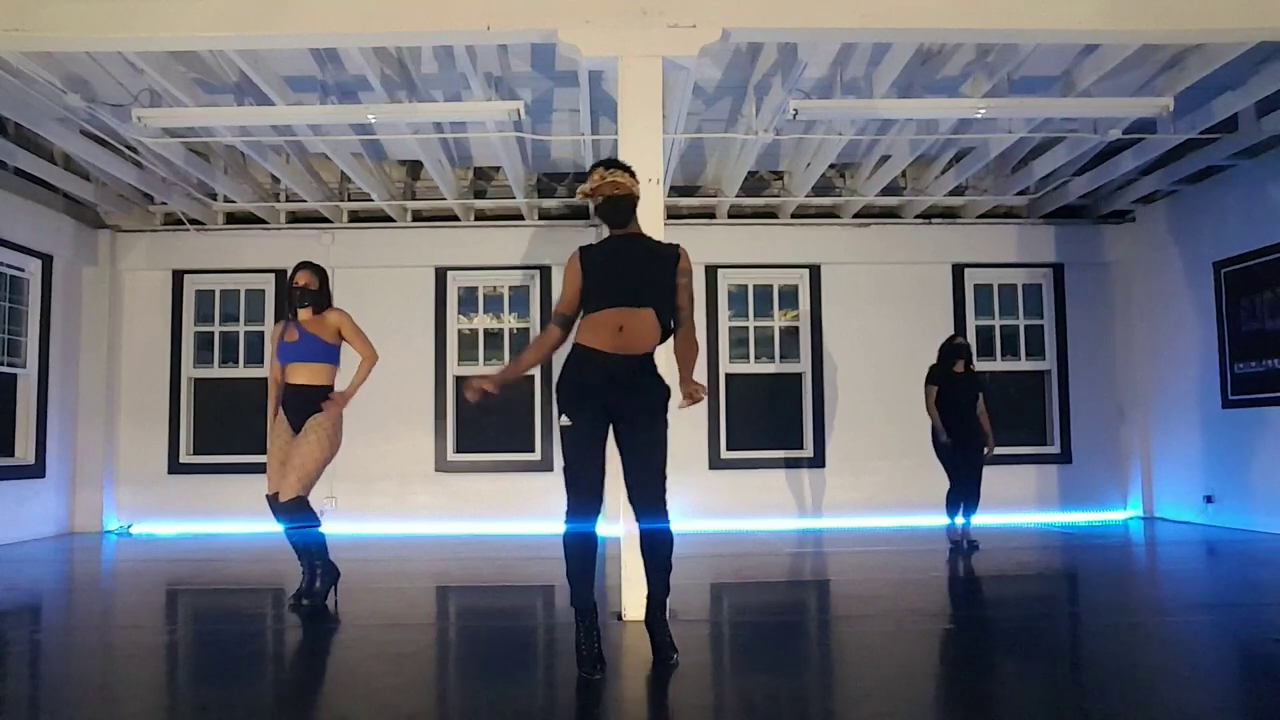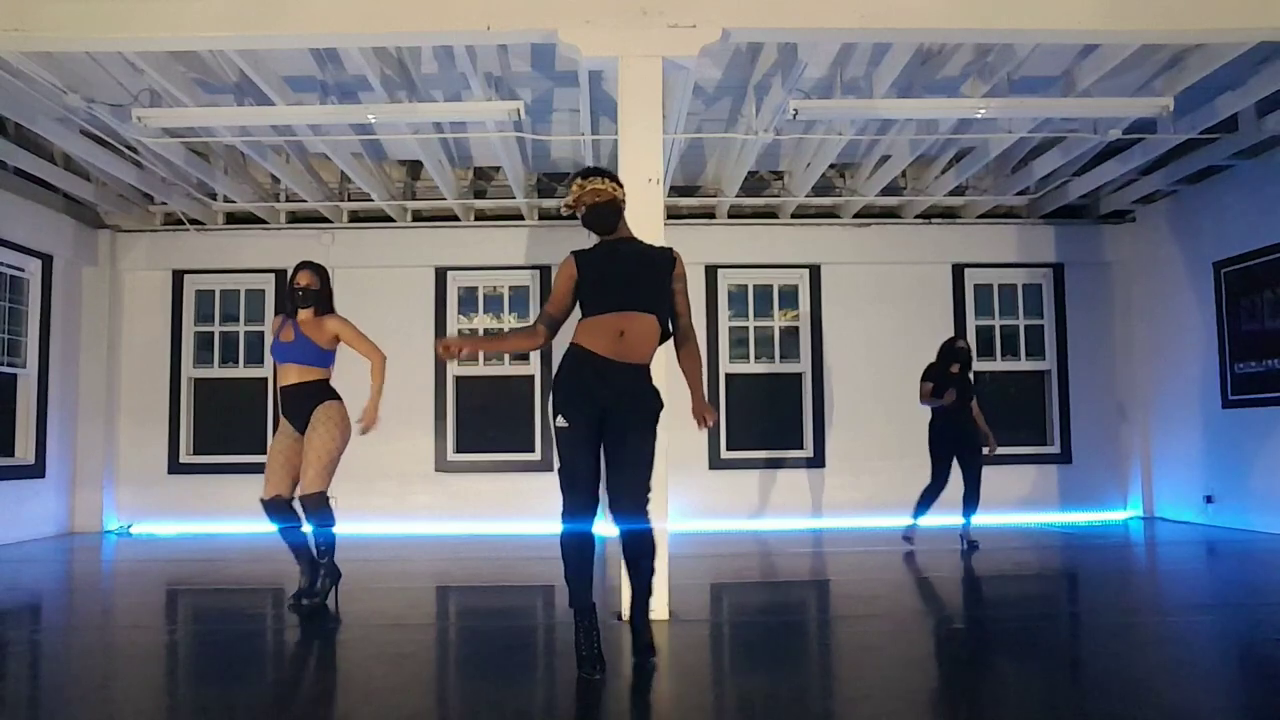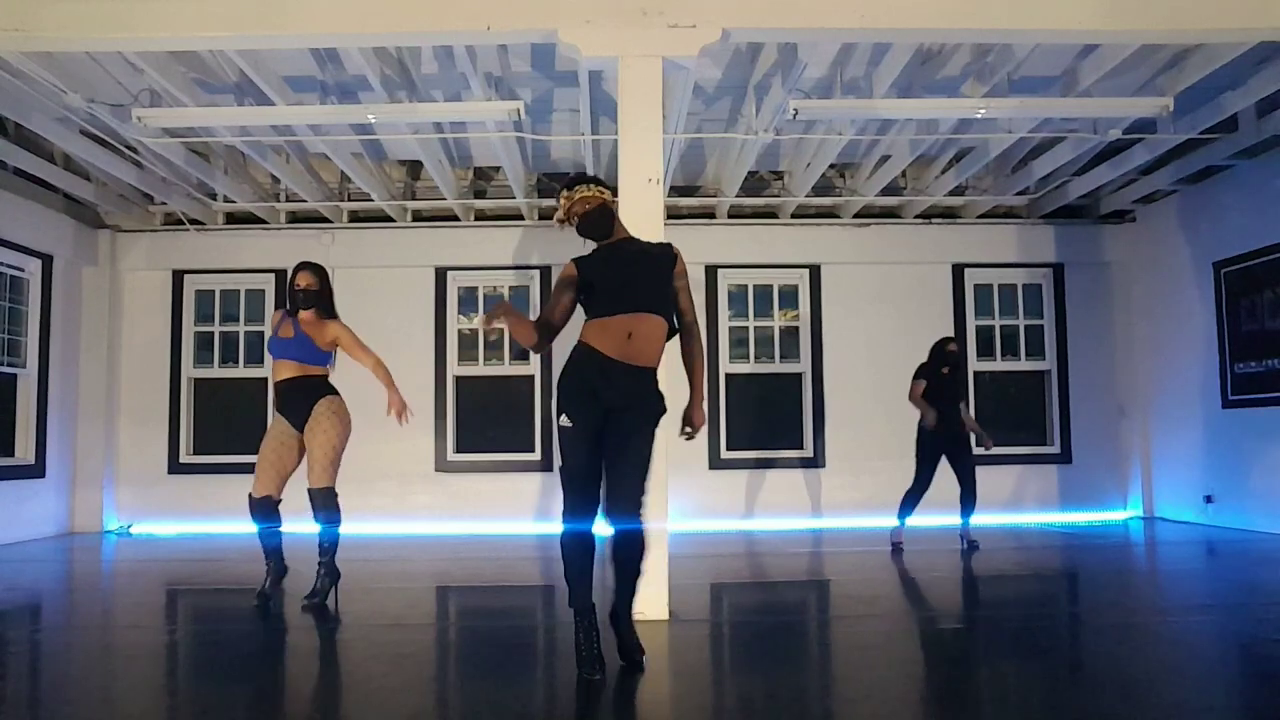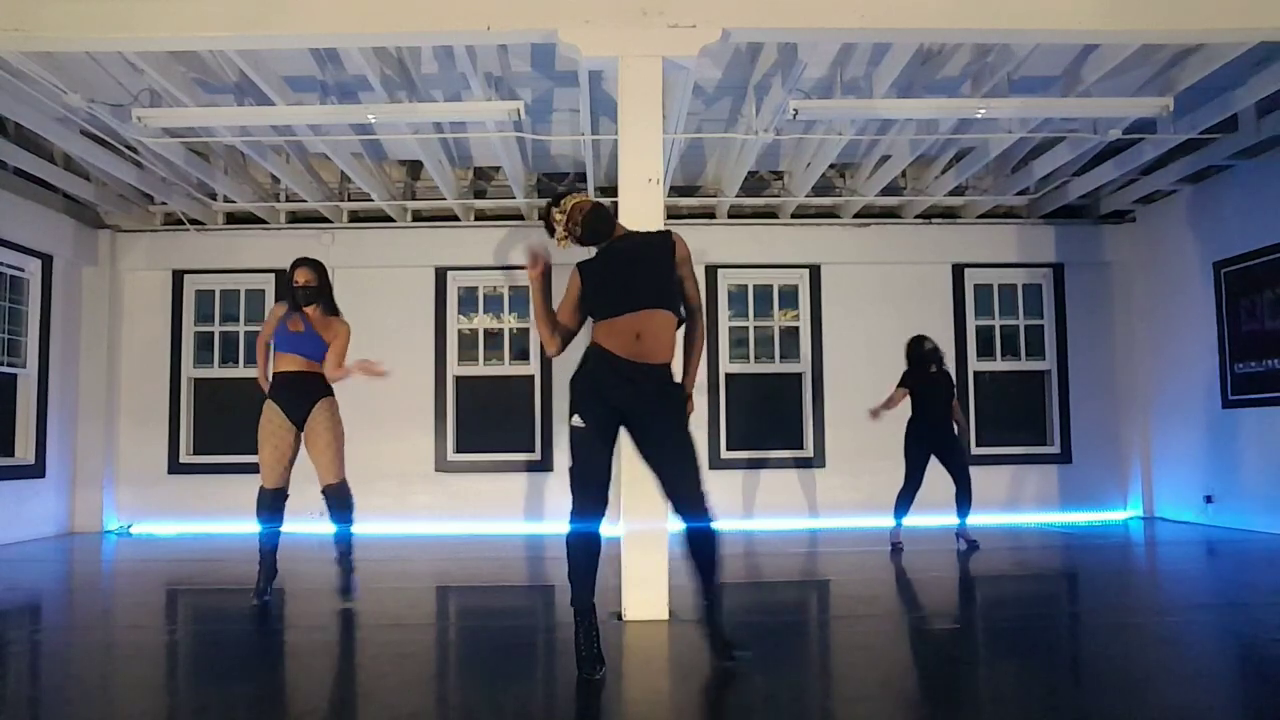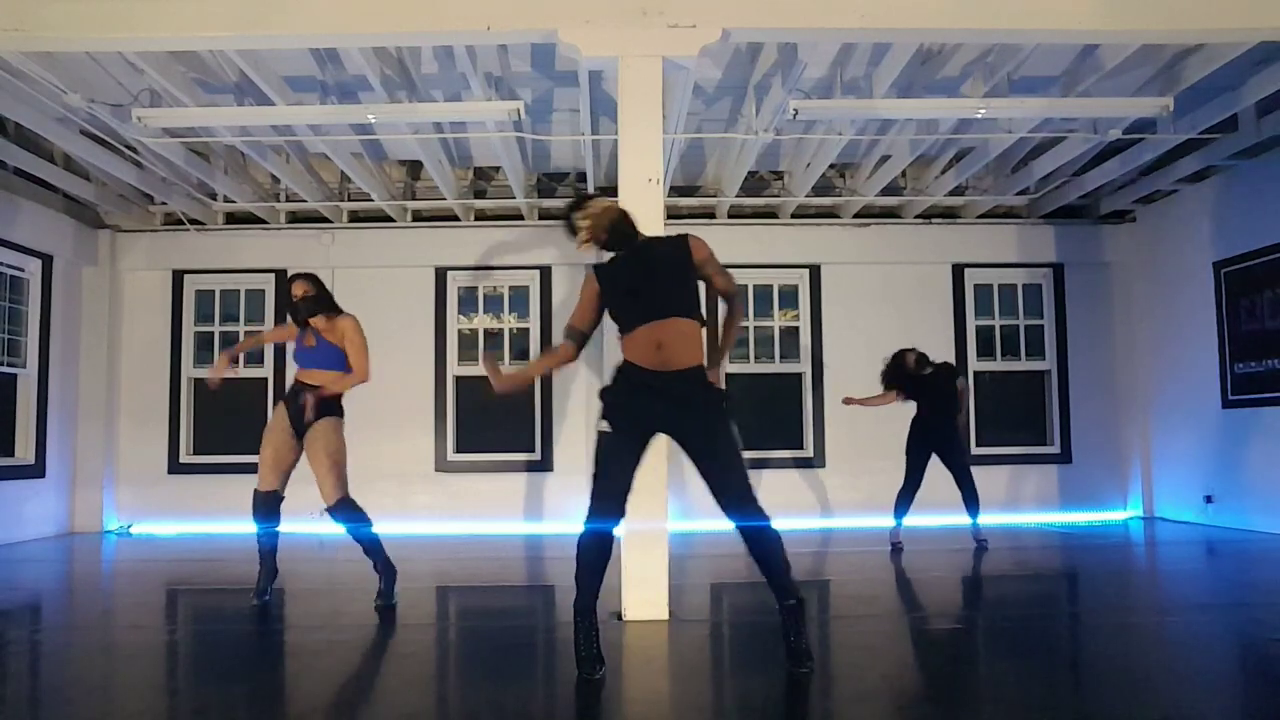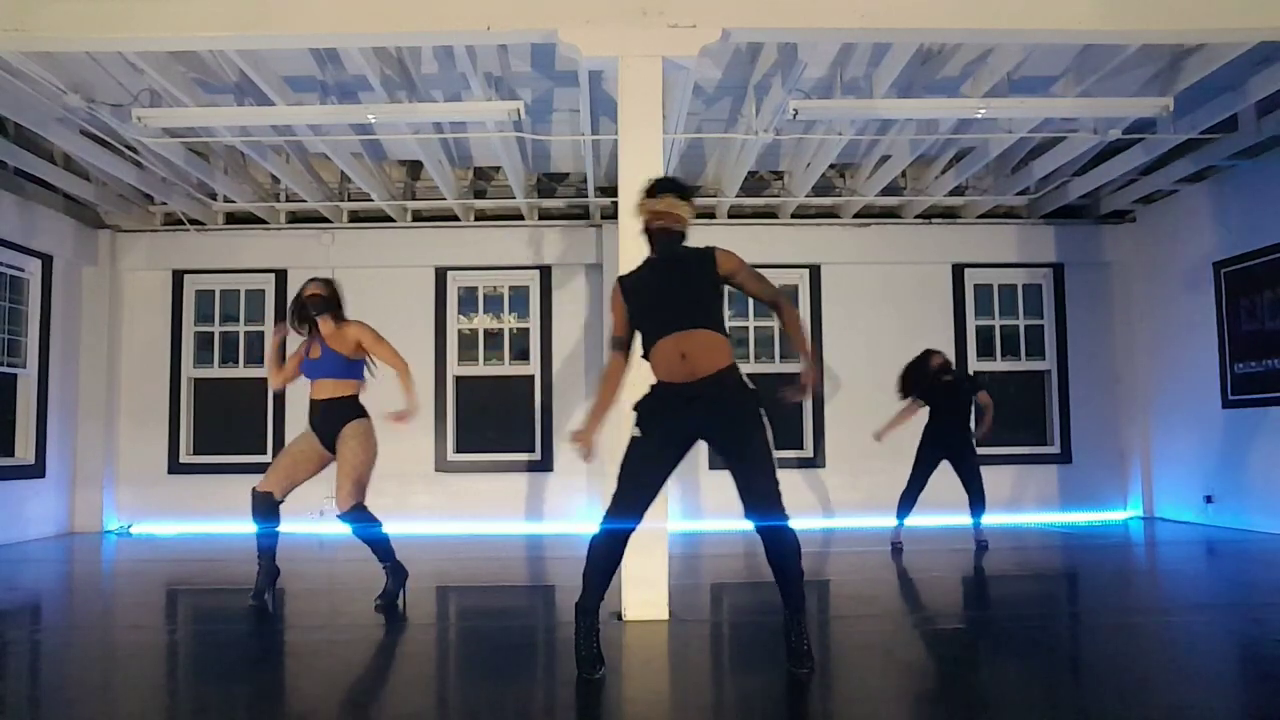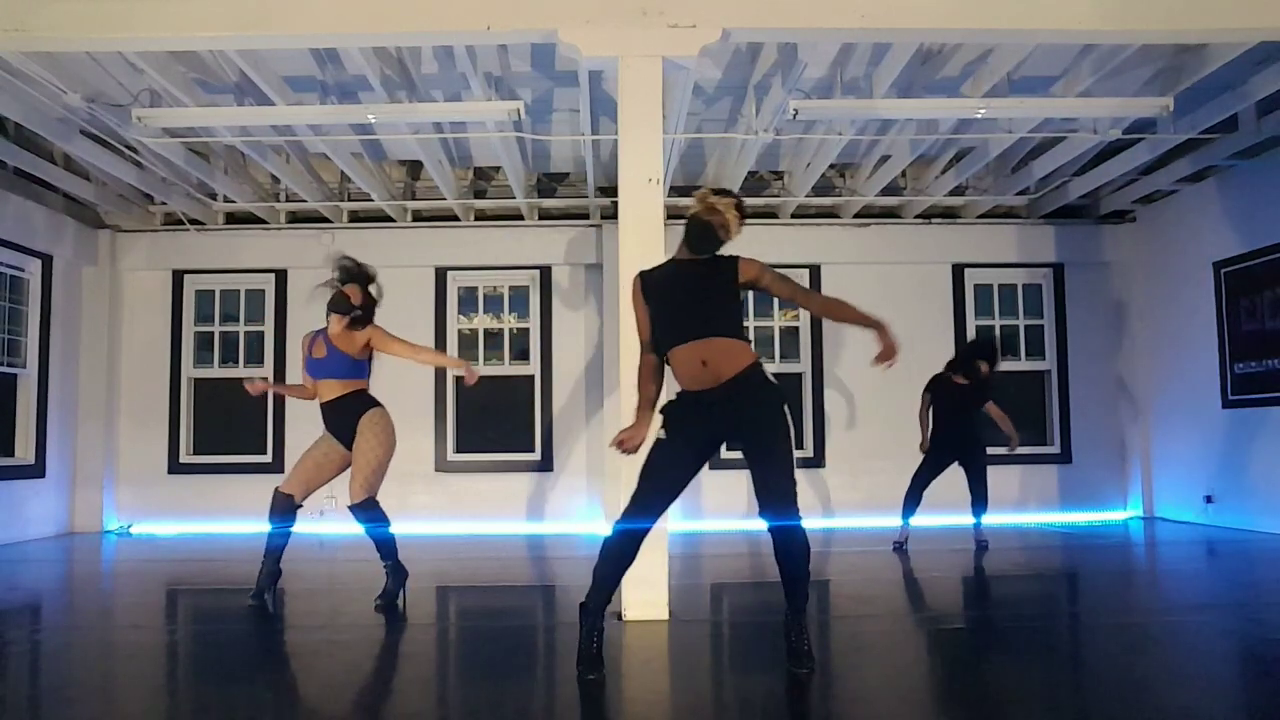
dt=0.2s
person 1, frame 1
left shoulder: (672, 257)
right shoulder: (584, 258)
left elbow: (685, 328)
right elbow: (555, 331)
left wrist: (686, 378)
right wrist: (500, 377)
left hip: (640, 384)
right hip: (583, 378)
left knee: (650, 505)
right knee: (582, 507)
left ankle: (657, 618)
right ankle: (585, 622)
person 1, frame 2
left shoulder: (667, 261)
right shoulder: (578, 263)
left elbow: (684, 333)
right elbow: (540, 333)
left wrist: (697, 395)
right wrist: (477, 344)
left hip: (634, 389)
right hip: (579, 379)
left knee: (628, 507)
right knee: (578, 507)
left ankle: (639, 616)
right ankle: (584, 621)
person 1, frame 3
left shoulder: (666, 256)
right shoulder: (579, 269)
left elbow: (689, 330)
right elbow: (540, 336)
left wrist: (696, 398)
right wrist: (508, 315)
left hip: (637, 392)
right hip: (585, 380)
left knee: (625, 509)
right knee: (580, 507)
left ankle: (623, 617)
right ankle: (584, 622)
person 1, frame 4
left shoulder: (668, 245)
right shoulder: (586, 272)
left elbow: (696, 313)
right elbow: (554, 344)
left wrist: (689, 384)
right wrist: (537, 283)
left hip: (656, 390)
right hip: (599, 383)
left knee: (693, 507)
right knee: (587, 509)
left ankle: (713, 617)
right ankle: (584, 623)
person 1, frame 5
left shoulder: (687, 248)
right shoulder: (602, 277)
left elbow: (733, 300)
right elbow: (570, 346)
left wrist: (716, 363)
right wrist: (519, 377)
left hip: (691, 392)
right hip: (630, 393)
left knee: (741, 505)
right knee: (604, 514)
left ankle: (790, 611)
right ankle: (585, 622)
person 1, frame 6
left shoulder: (713, 261)
right shoulder: (628, 287)
left elbow: (778, 302)
right elbow: (619, 359)
left wrist: (807, 360)
right wrist: (592, 424)
left hip: (728, 397)
right hip: (666, 405)
left knee: (767, 513)
right knee: (622, 515)
left ankle: (796, 621)
right ankle: (586, 620)
person 1, frame 7
left shoulder: (736, 269)
right shoulder: (647, 283)
left elbow: (810, 299)
right elbow: (650, 357)
left wrist: (876, 326)
right wrist: (643, 421)
left hip: (752, 397)
right hip: (692, 410)
left knee: (781, 515)
right knee: (637, 516)
left ankle: (797, 623)
right ankle: (592, 619)
person 2, frame 1
left shoulder: (335, 318)
right shoulder: (281, 329)
left elbow: (370, 354)
left wrist: (347, 394)
right wrist: (272, 416)
left hip: (321, 414)
right hip: (288, 414)
left knee: (290, 496)
right knee: (276, 498)
left ankle: (324, 570)
right ankle: (311, 571)
person 2, frame 2
left shoulder: (332, 324)
right shoulder: (279, 323)
left elbow: (377, 357)
left wrist: (373, 404)
left hip: (324, 409)
right hip: (291, 417)
left knee: (311, 493)
right knee: (273, 498)
left ankle: (327, 571)
right ankle: (309, 568)
person 2, frame 3
left shoulder: (333, 328)
right shoulder: (279, 318)
left elbow: (372, 361)
left wrist: (393, 393)
left hip: (322, 405)
right hip: (285, 414)
left knee: (320, 489)
right knee: (260, 496)
left ankle: (326, 570)
right ankle: (275, 567)
person 2, frame 4
left shoulder: (338, 326)
right shoulder: (281, 312)
left elbow: (332, 371)
right elbow: (263, 341)
left wrist: (355, 368)
right wrist: (264, 379)
left hip: (318, 402)
right hip: (279, 403)
left knee: (333, 483)
right knee: (272, 488)
left ankle: (344, 562)
right ankle: (266, 570)
person 2, frame 5
left shoulder: (346, 324)
right shoulder: (300, 330)
left elbow: (361, 372)
right elbow: (259, 339)
left wrist: (321, 392)
right wrist: (229, 356)
left hip: (325, 416)
right hip: (289, 412)
left knee: (336, 499)
right knee: (266, 492)
left ankle: (383, 567)
right ankle: (267, 571)
person 2, frame 6
left shoulder: (355, 332)
right shoulder: (307, 346)
left elbow: (398, 364)
right elbow: (277, 381)
left wrist: (410, 401)
right wrist: (276, 341)
left hip: (352, 425)
right hip: (318, 429)
left knee: (349, 506)
right knee: (264, 493)
left ankle: (394, 572)
right ankle: (266, 573)
person 2, frame 7
left shoulder: (364, 334)
right shoulder: (310, 340)
left elbow: (412, 351)
left wrist: (456, 363)
right wrist: (272, 387)
left hip: (368, 420)
right hip: (335, 432)
left knee: (360, 499)
right knee: (286, 494)
left ankle: (394, 572)
right ankle: (268, 572)
person 3, frame 1
left shoulder: (973, 377)
right shoulder: (938, 372)
left elbow: (981, 410)
right elbow: (930, 403)
left wrist: (989, 436)
right wrist: (939, 430)
left hip: (972, 436)
right hip: (948, 436)
left knee: (973, 484)
right knee: (959, 482)
left ankle: (965, 529)
right ankle: (952, 525)
person 3, frame 2
left shoulder: (966, 379)
right shoulder: (934, 371)
left elbow: (975, 411)
right elbow: (923, 398)
left wrist: (988, 434)
right wrist: (941, 401)
left hip: (968, 435)
right hip: (942, 433)
left knee: (973, 483)
right knee: (938, 482)
left ankle: (966, 529)
right ankle: (914, 523)
person 3, frame 3
left shoulder: (955, 380)
right shoulder: (926, 371)
right elbow: (914, 395)
left wrist: (981, 434)
right wrist: (926, 410)
left hip: (957, 436)
right hip: (931, 435)
left knee: (969, 483)
right knee: (921, 484)
left ankle: (965, 529)
right ankle: (899, 527)
person 3, frame 4
left shoulder: (944, 375)
right shoulder: (912, 375)
left elbow: (953, 404)
right elbow: (895, 397)
left wrist: (962, 427)
right wrist: (880, 408)
left hip: (945, 435)
right hip: (919, 435)
left knee: (964, 480)
right knee: (912, 484)
left ankle: (962, 528)
right ankle: (896, 529)
person 3, frame 5
left shoulder: (946, 370)
right shoulder: (912, 384)
left elbow: (963, 389)
right elbow: (888, 397)
left wrist: (962, 414)
right wrist: (857, 401)
left hip: (949, 435)
right hip: (921, 436)
left knee: (966, 482)
right knee: (911, 484)
left ankle: (975, 525)
right ankle: (896, 528)
person 3, frame 6
left shoulder: (966, 381)
right shoulder: (929, 388)
left elbow: (988, 404)
right elbow: (909, 410)
left wrist: (982, 429)
right wrist: (885, 430)
left hip: (961, 443)
right hip: (933, 441)
left knee: (975, 488)
right knee: (915, 485)
left ankle: (978, 528)
right ankle: (899, 527)
person 3, frame 7
left shoulder: (977, 390)
right shoulder: (939, 382)
left elbow: (997, 414)
right elbow: (924, 408)
left wrist: (1013, 436)
right wrist: (925, 438)
left hip: (971, 446)
right hip: (941, 445)
left knee: (979, 490)
right knee: (917, 484)
left ankle: (978, 528)
right ankle: (905, 527)
